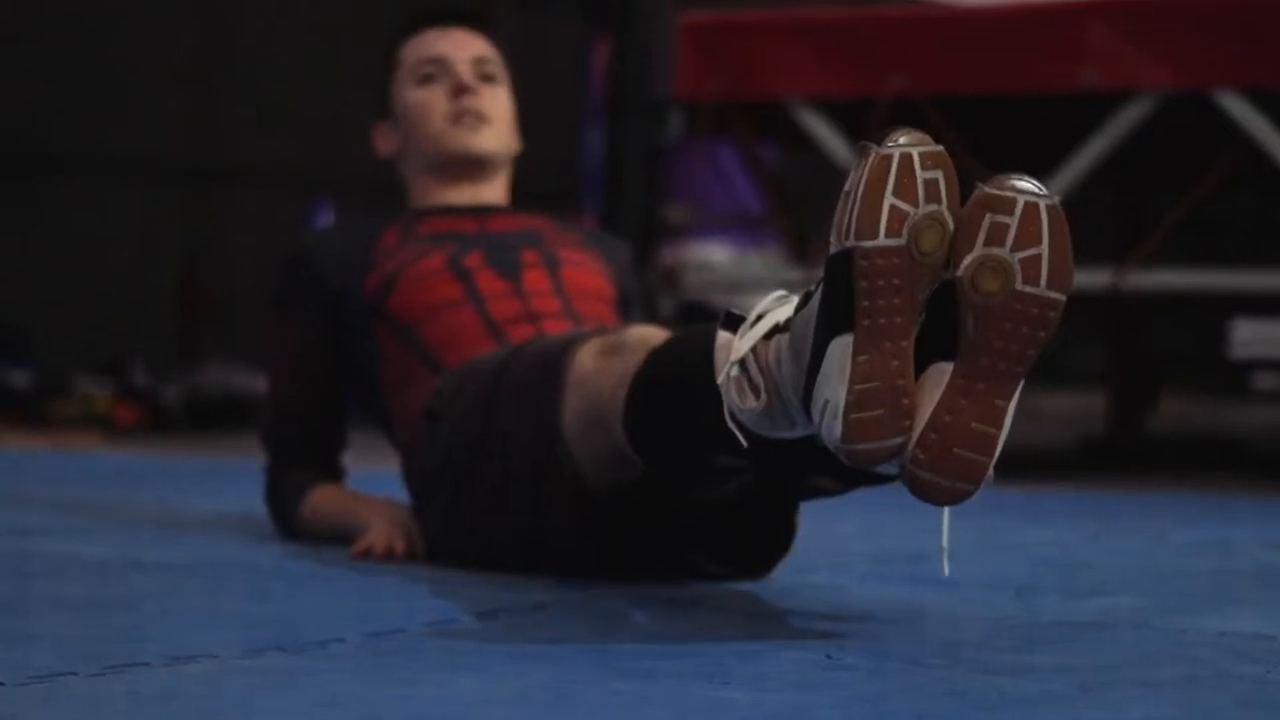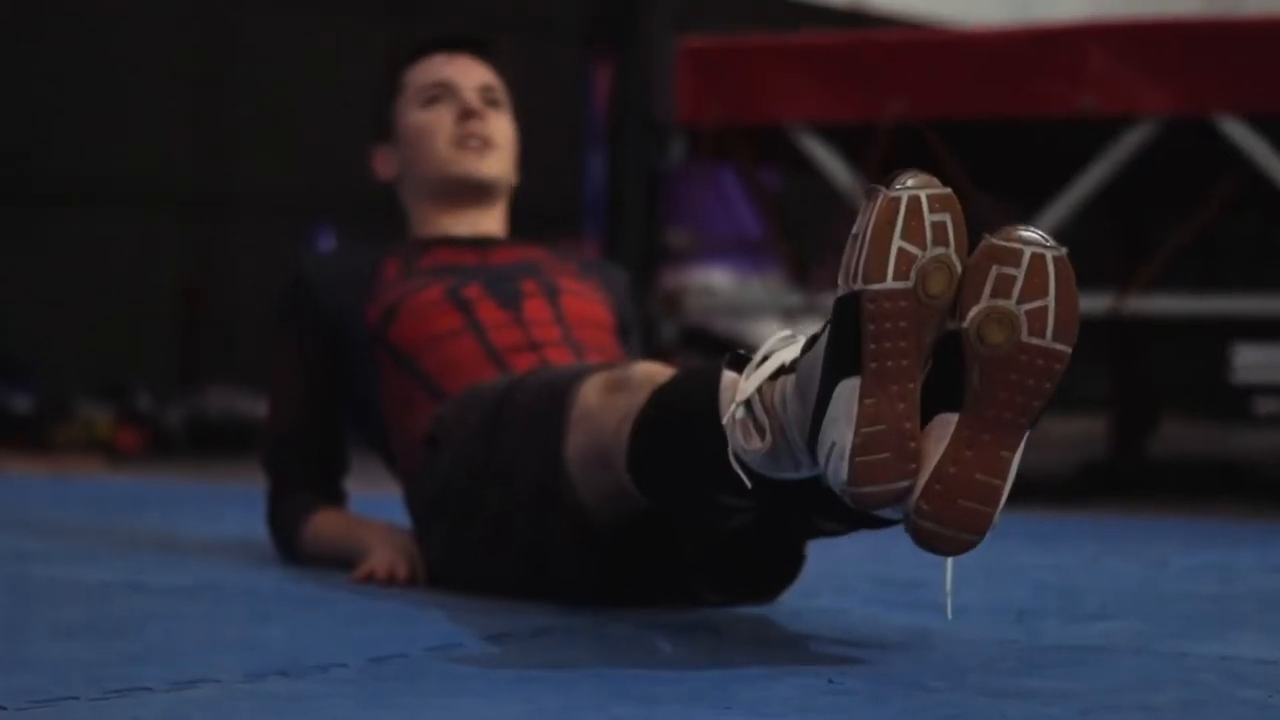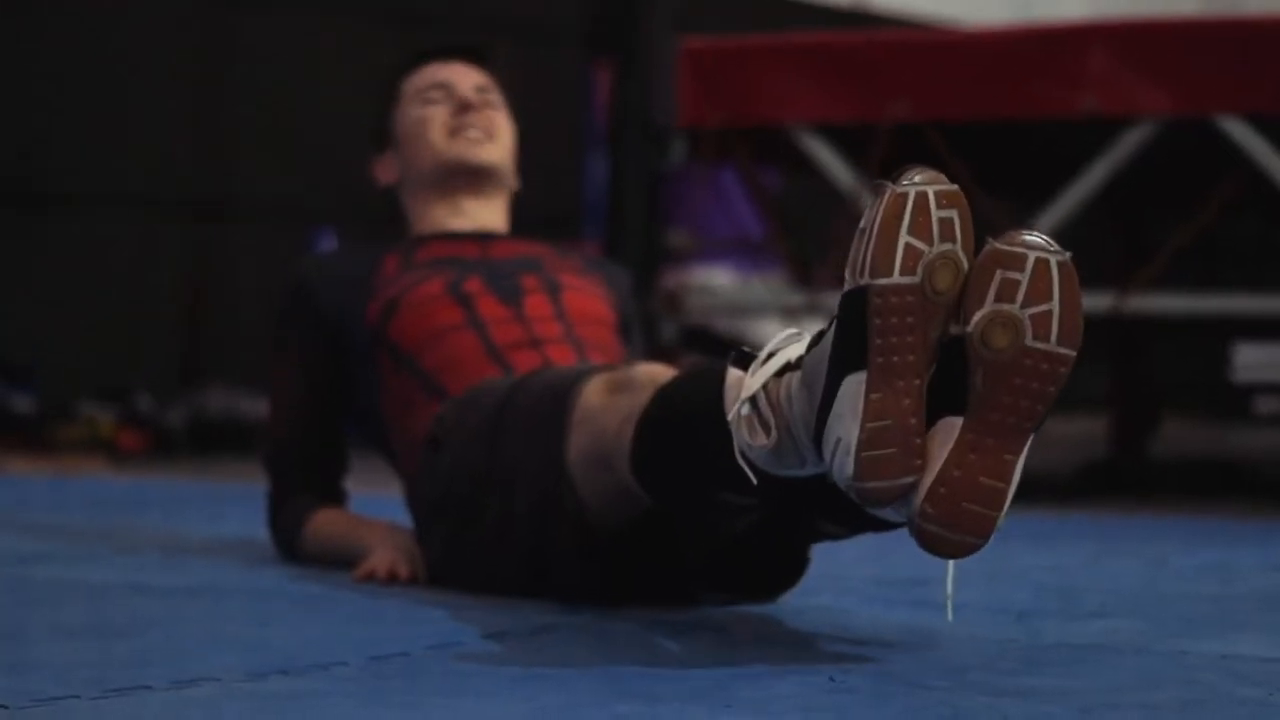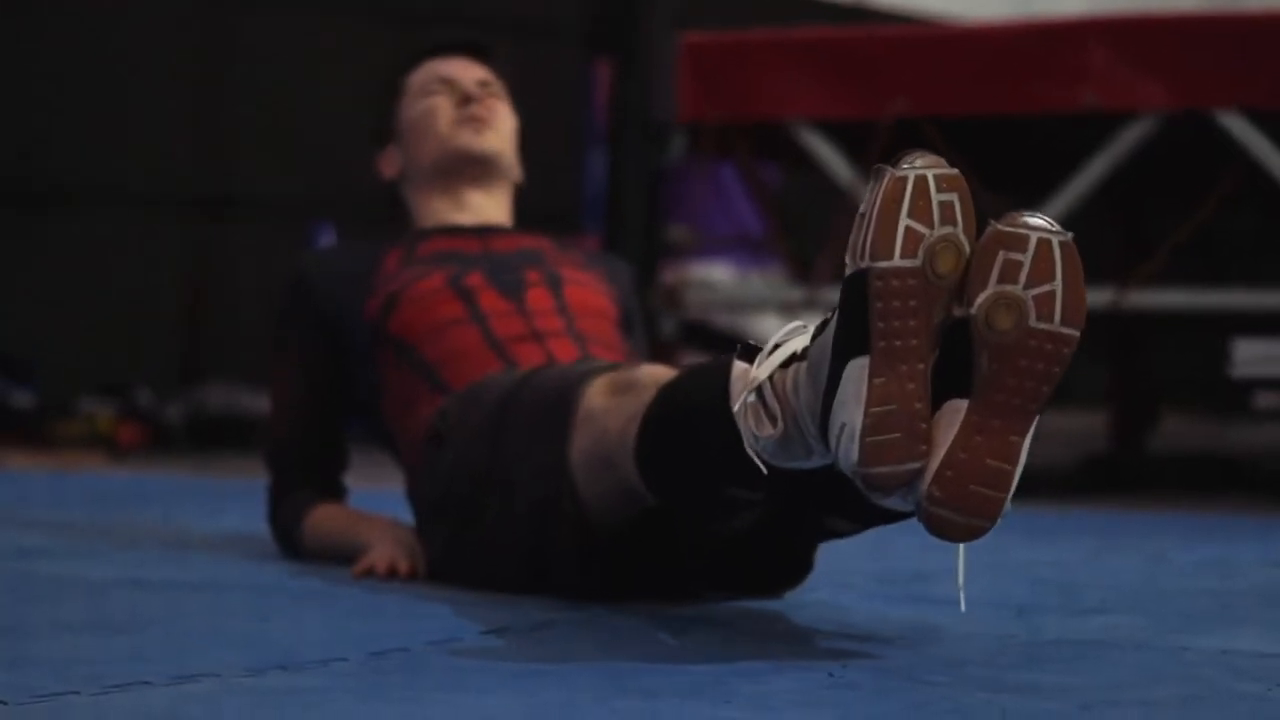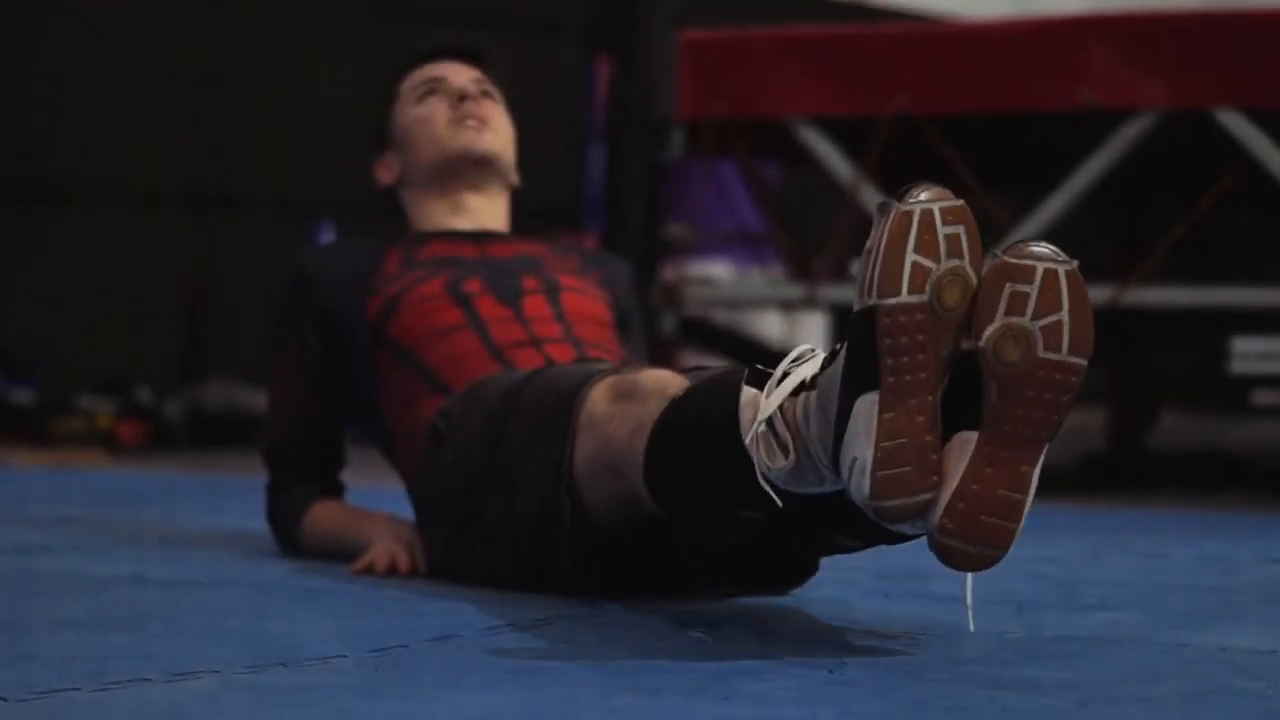
dt=0.7s
person 1, frame 1
left shoulder: (598, 251)
right shoulder: (341, 261)
left elbow: (661, 386)
right elbow: (294, 475)
right wrist: (375, 514)
left hip: (651, 497)
right hip: (488, 451)
left knee: (762, 357)
right knee: (631, 355)
left ankle: (925, 404)
right ankle: (824, 367)
person 1, frame 2
left shoulder: (595, 281)
right shoulder: (342, 284)
right elbow: (295, 499)
right wrist: (378, 538)
left hip: (647, 526)
right hip: (487, 481)
left knee: (773, 402)
right knee: (636, 391)
left ankle: (930, 446)
right ankle: (835, 415)
person 1, frame 3
left shoulder: (597, 276)
right shoulder: (342, 285)
right elbow: (296, 499)
right wrist: (378, 537)
left hip: (649, 520)
right hip: (491, 473)
left knee: (767, 409)
right knee: (638, 393)
left ankle: (934, 453)
right ankle: (831, 413)
person 1, frame 4
left shoulder: (599, 273)
right shoulder: (343, 282)
right elbow: (296, 495)
right wrist: (377, 532)
left hip: (650, 520)
right hip: (492, 472)
right knee: (636, 397)
left ankle: (939, 450)
right ankle: (839, 403)
person 1, frame 5
left shoulder: (597, 272)
right shoulder: (342, 278)
right elbow: (294, 491)
right wrist: (374, 528)
left hip: (645, 522)
left knee: (784, 417)
right knee: (639, 401)
left ankle: (947, 460)
right ankle: (851, 425)
